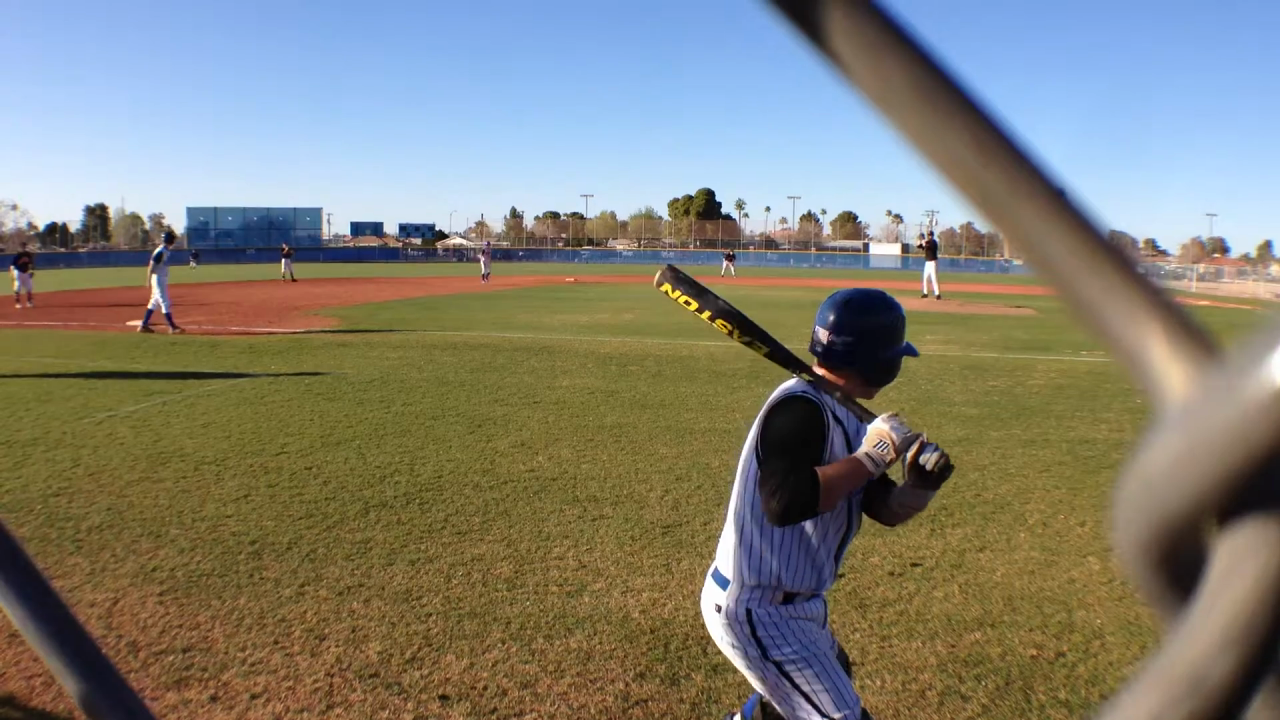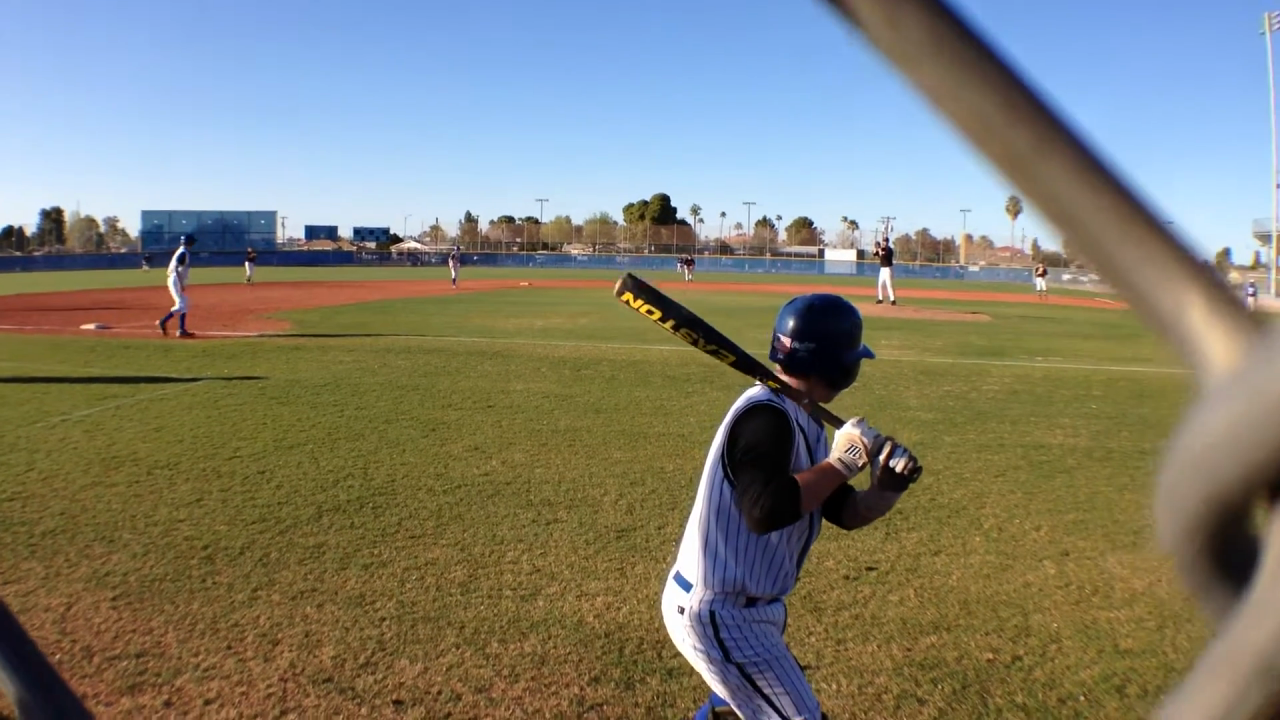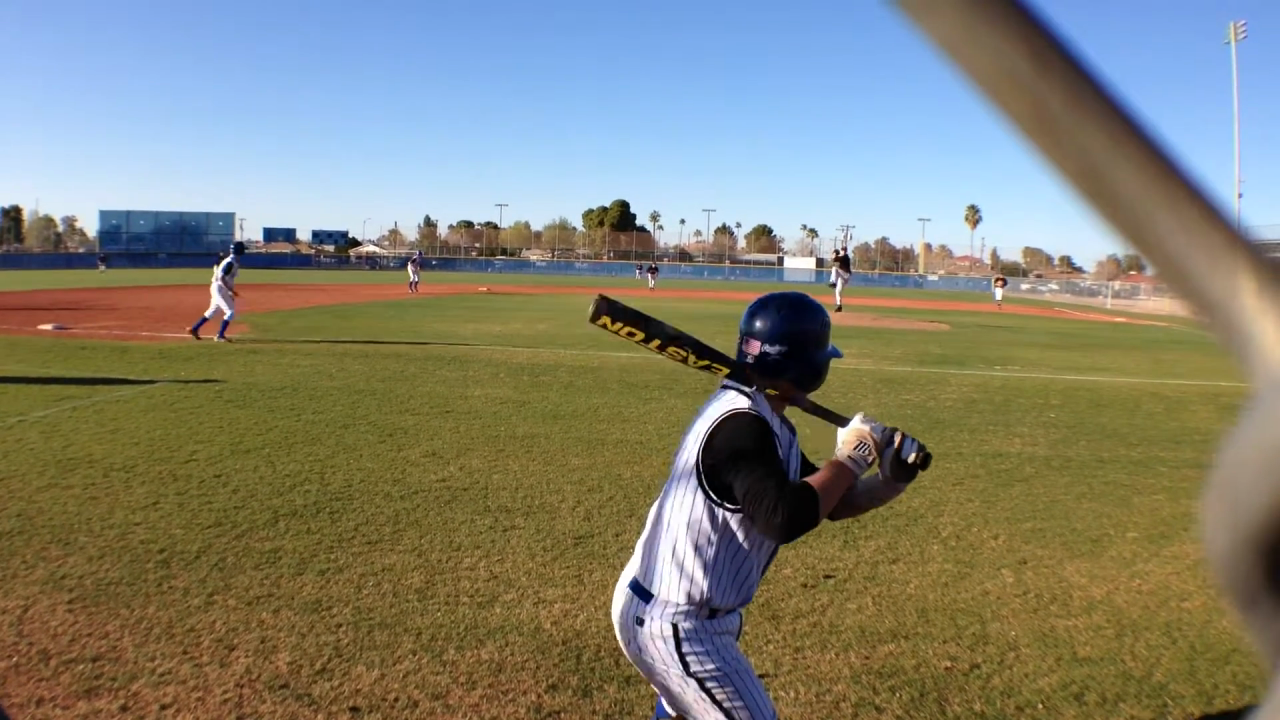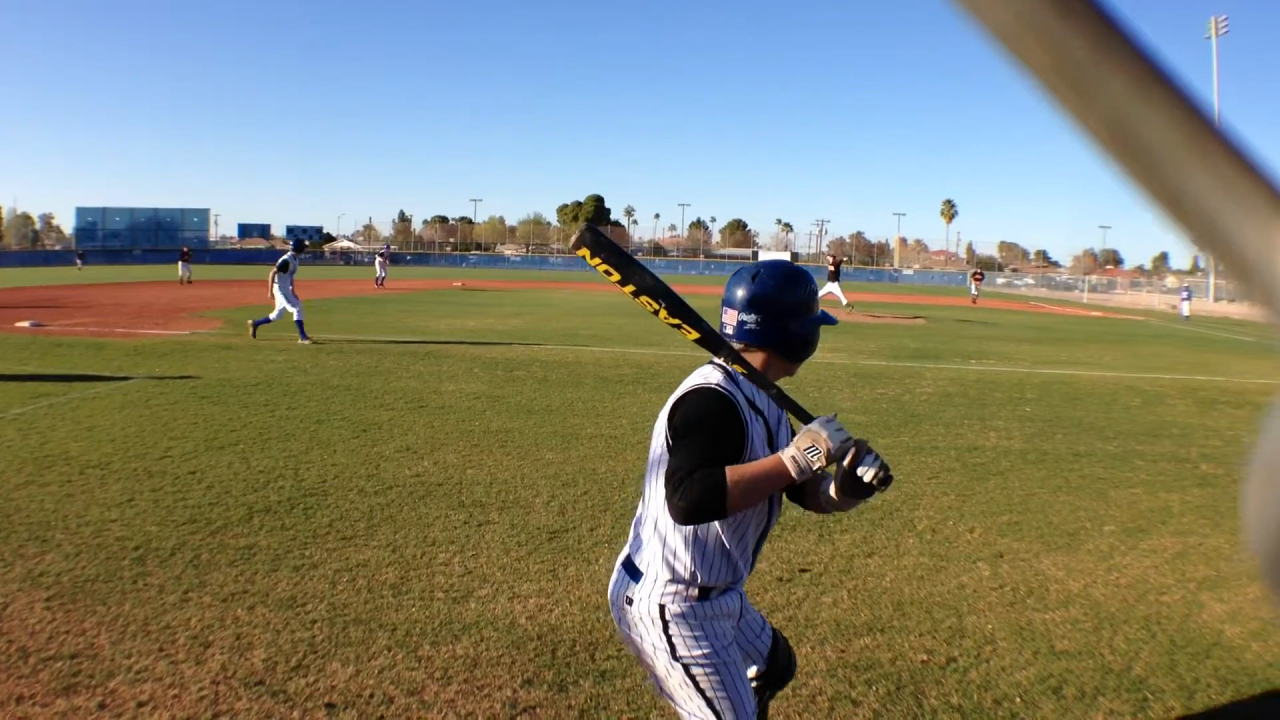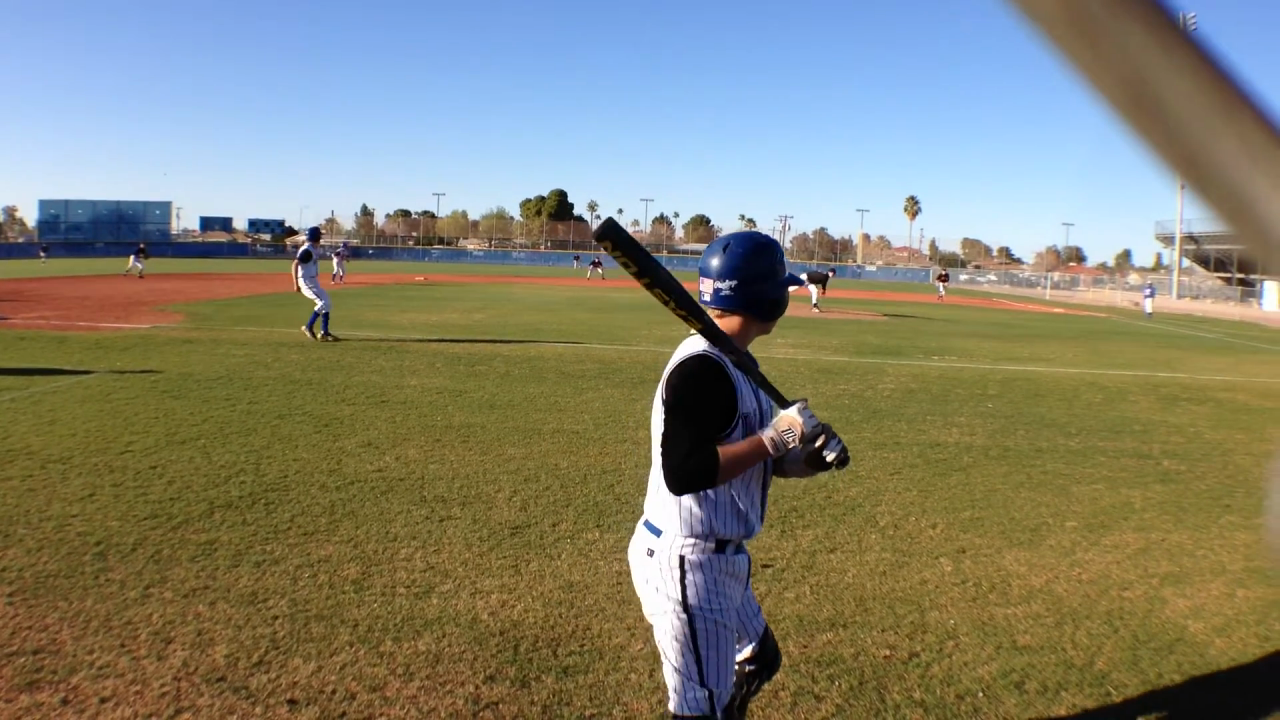
dt=1s
person 1, frame 1
left shoulder: (844, 414)
right shoulder: (799, 407)
left elbow: (885, 510)
right elbow: (783, 503)
left wrist: (919, 486)
right wrist: (869, 457)
left hip: (784, 599)
right hip: (758, 609)
left knee: (809, 681)
person 1, frame 2
left shoulder: (800, 419)
right shoulder: (766, 415)
left elbow: (844, 512)
right elbow: (764, 511)
left wrist: (885, 489)
right wrist: (842, 461)
left hip: (731, 604)
right hip: (721, 613)
person 1, frame 3
left shoulder: (759, 418)
right shoulder: (742, 424)
left elbow: (824, 500)
right elbow: (782, 520)
left wrist: (890, 480)
right wrist: (850, 457)
left hip: (676, 606)
right hip: (675, 624)
person 1, frame 4
left shoulder: (761, 398)
right shoulder: (711, 399)
left elbow: (806, 491)
right elbow: (689, 500)
left wrist: (845, 488)
right wrist: (797, 458)
left hip: (711, 594)
right hip: (671, 606)
left knee: (772, 668)
person 1, frame 5
left shoulder: (733, 362)
right shoulder: (703, 367)
left elbow: (760, 456)
right elbow: (682, 473)
left wrist: (810, 456)
right wrist: (775, 436)
left hip: (714, 559)
right hip: (686, 563)
left knee: (756, 661)
